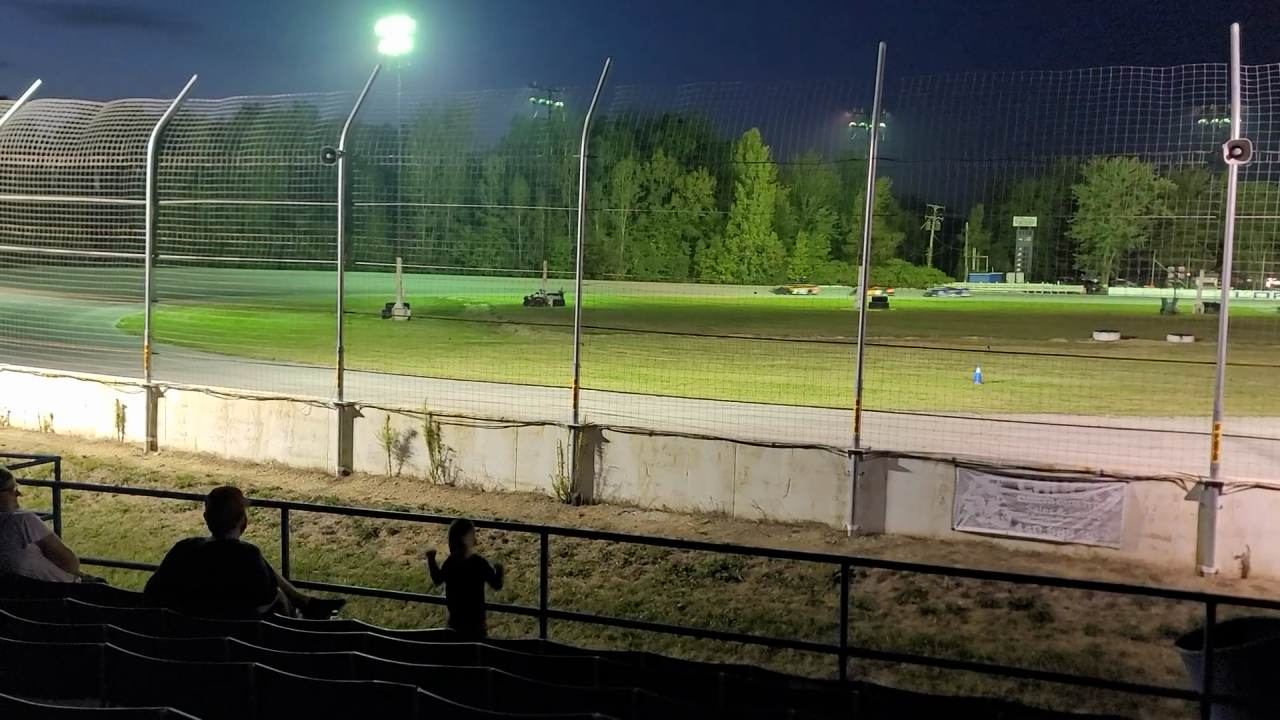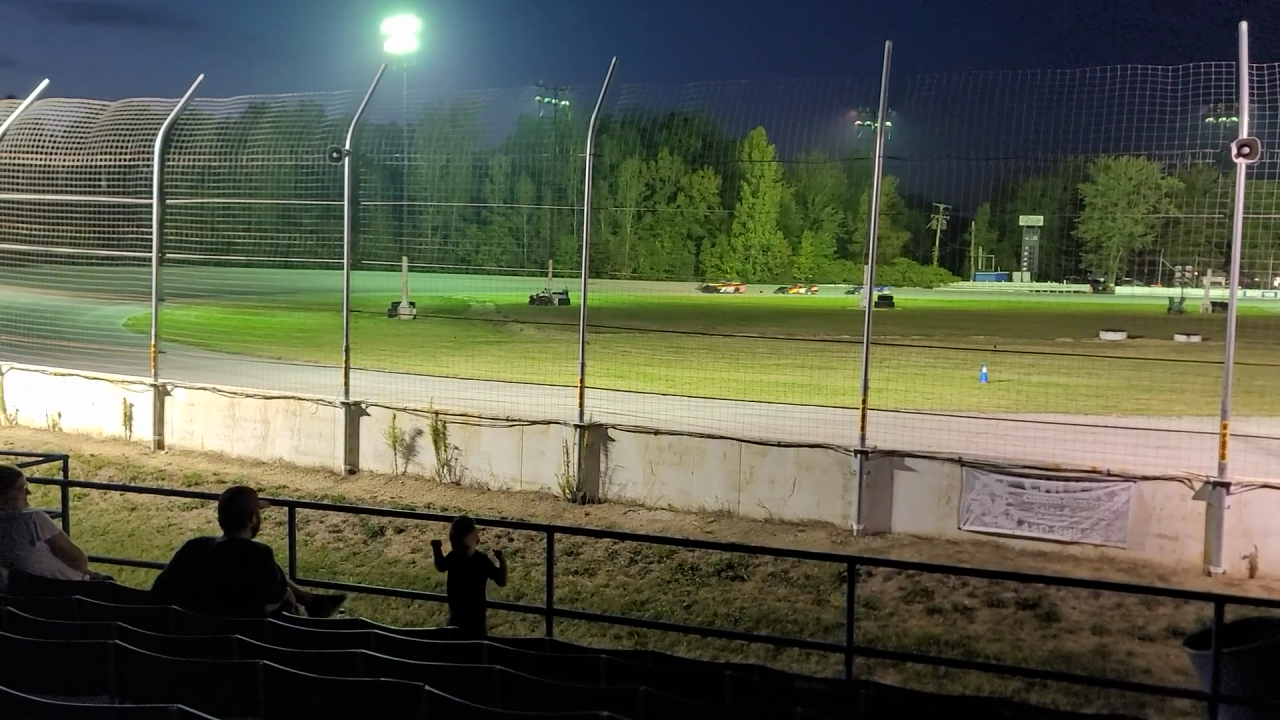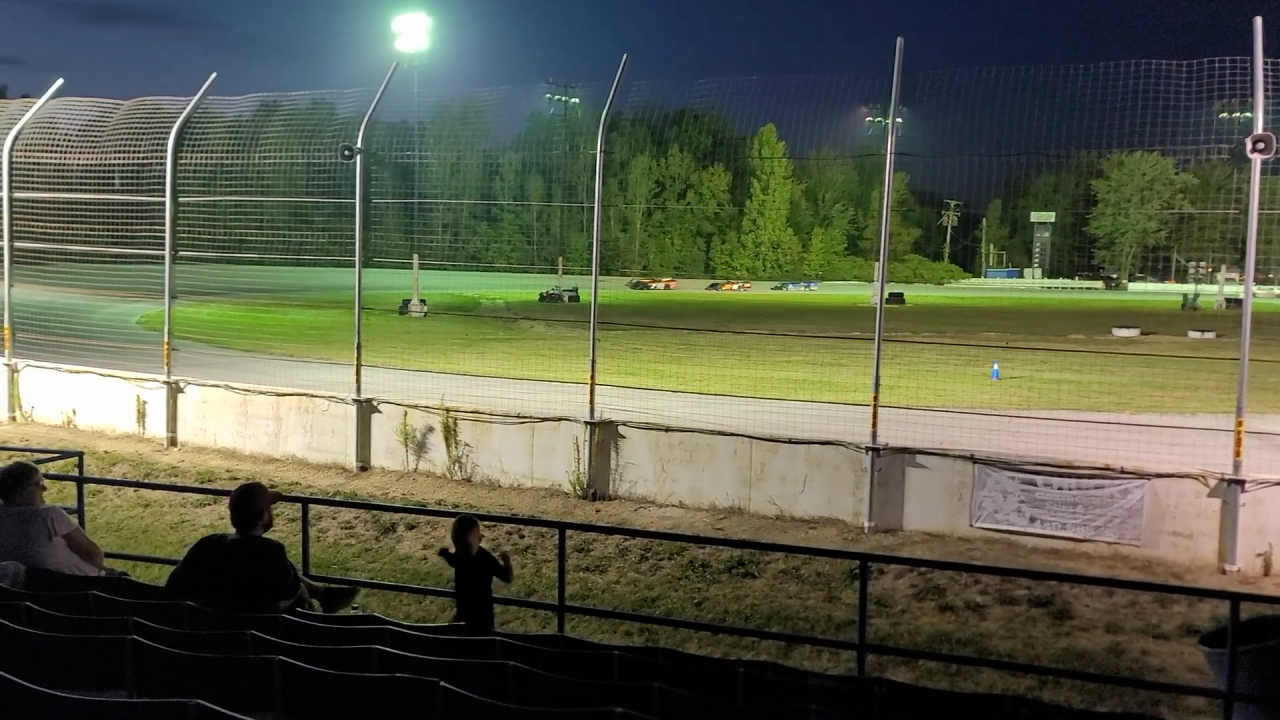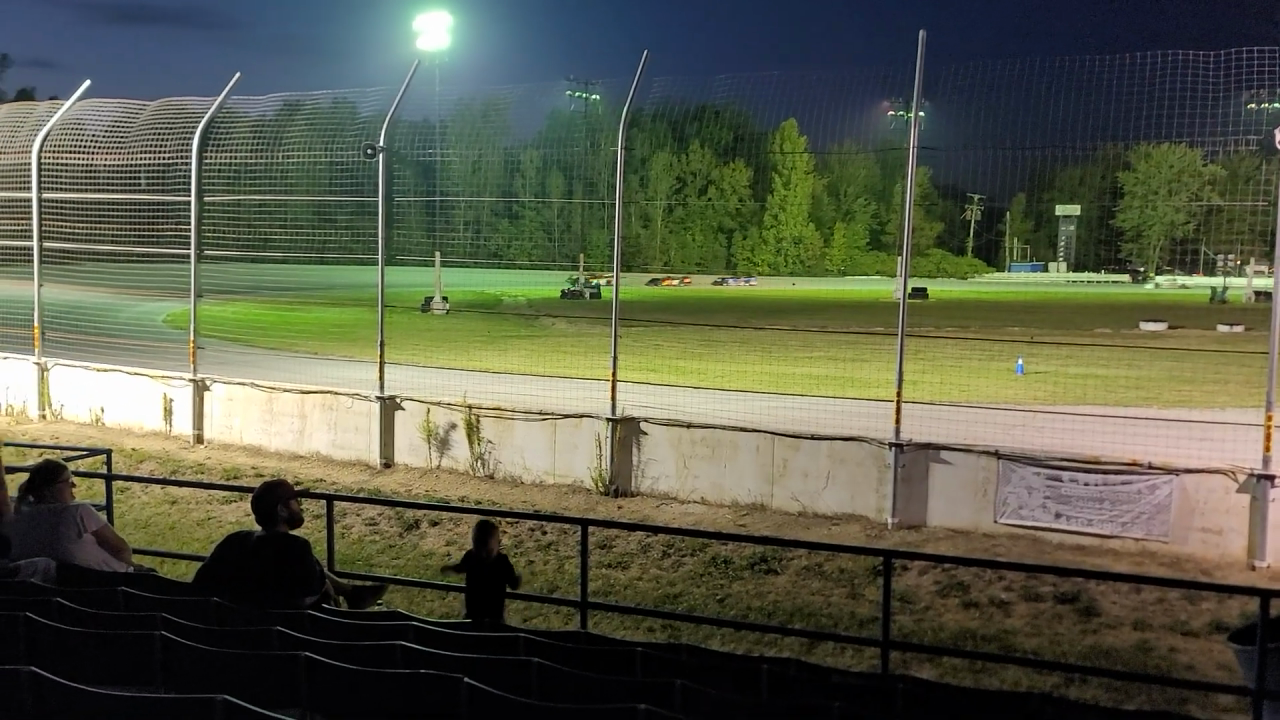
dt=0.4s
person 1, frame 1
left shoulder: (184, 549)
right shoulder: (246, 555)
left elbow: (152, 593)
right elbow: (263, 603)
right wrist: (278, 597)
left ankle: (307, 605)
person 1, frame 2
left shoulder: (194, 548)
right shoulder: (258, 555)
left elbow: (160, 591)
right elbow: (273, 601)
right wrist: (288, 597)
left ankle: (310, 601)
person 1, frame 3
left shoulder: (207, 544)
right shoulder: (270, 551)
left elbow: (174, 588)
right elbow: (284, 600)
right wrist: (301, 591)
left ankle: (323, 594)
person 1, frame 4
left shoulder: (234, 541)
right shoulder: (295, 548)
left elbow: (201, 584)
right elbow: (309, 596)
right wrist: (327, 590)
left ankle: (350, 592)
